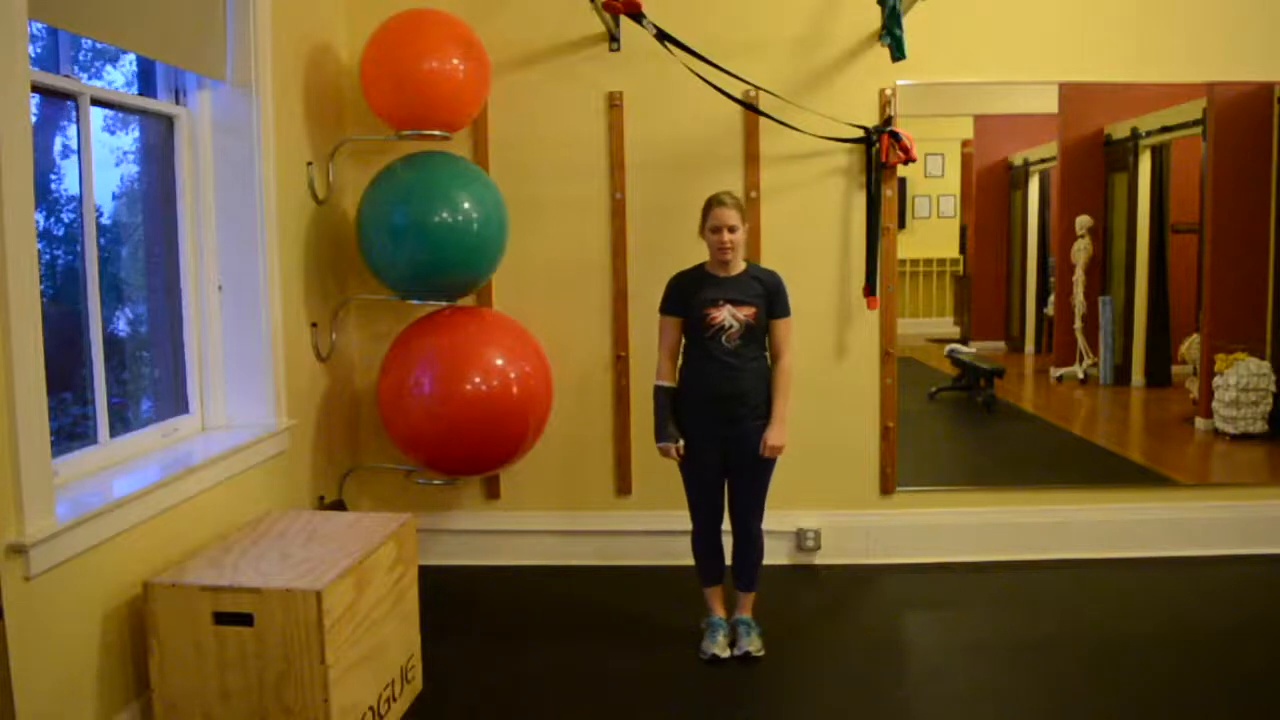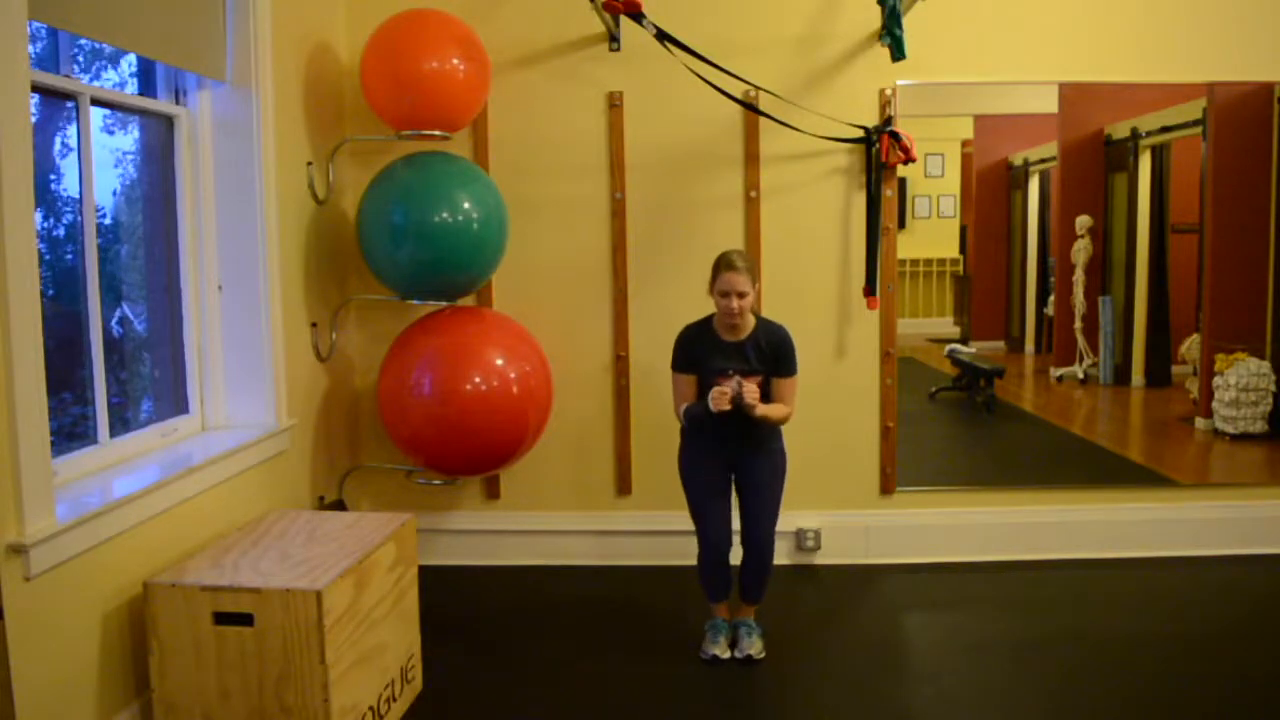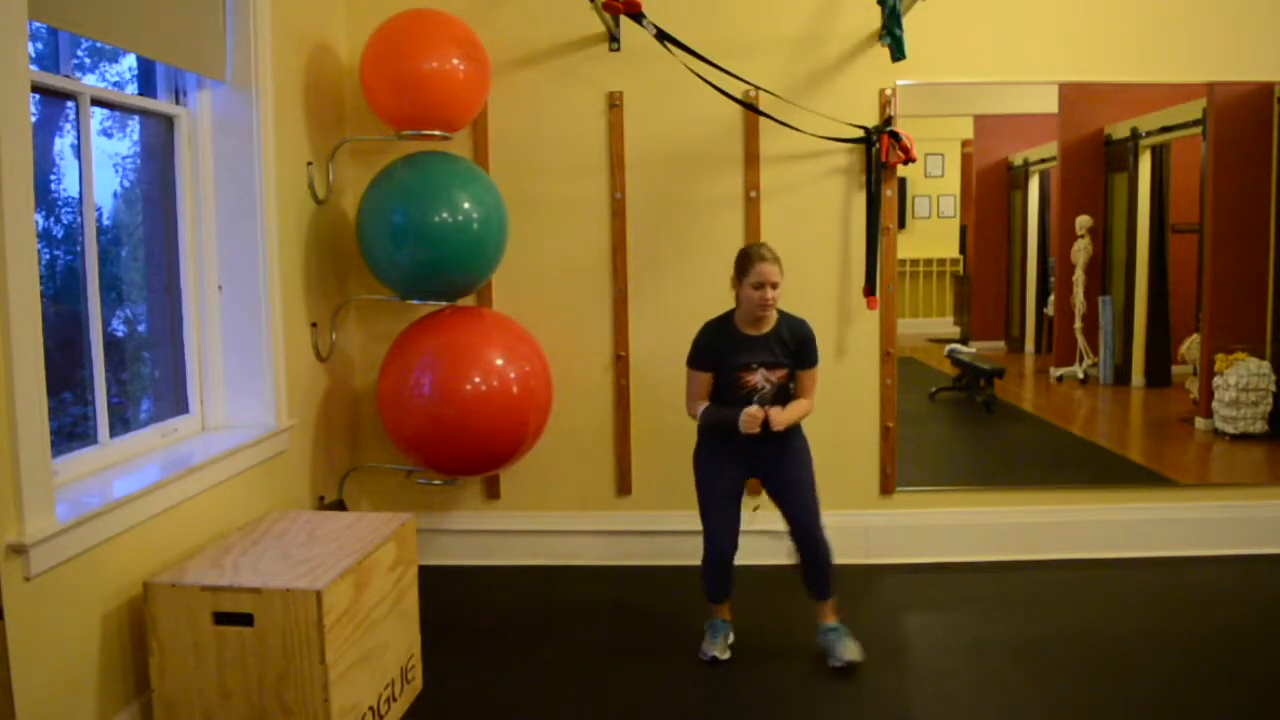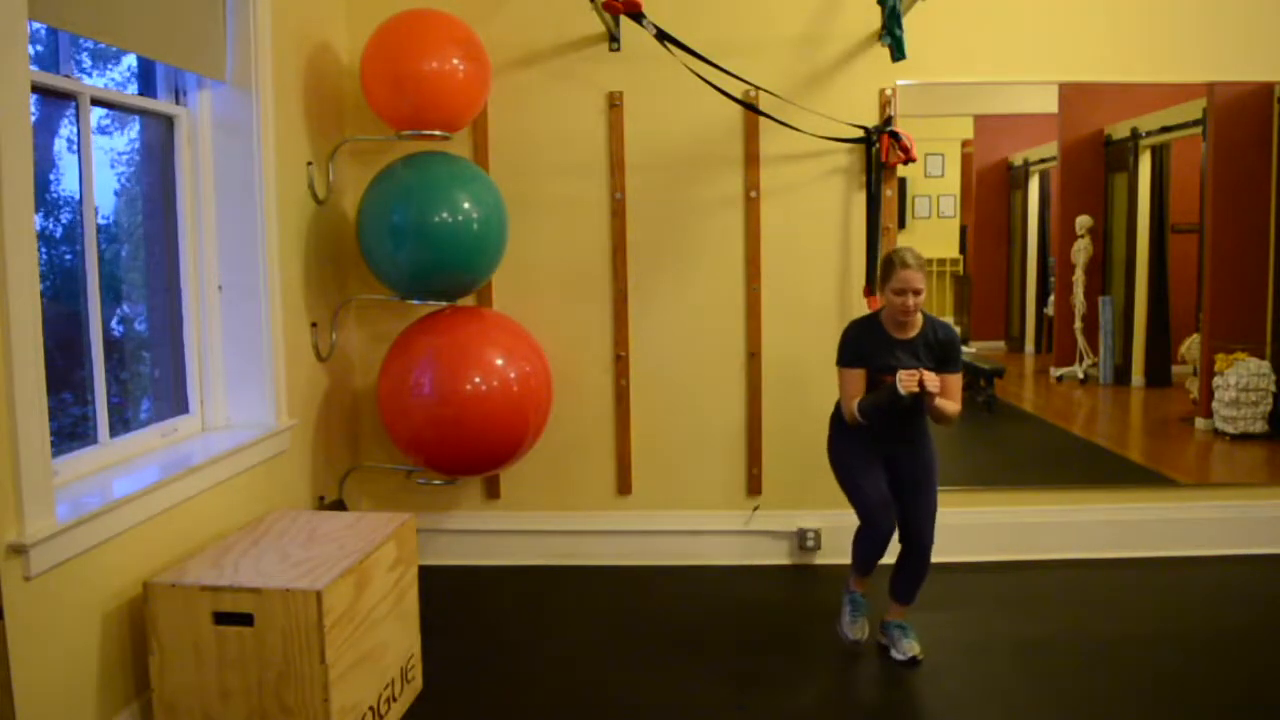
dt=1s
person 1, frame 1
left shoulder: (768, 284)
right shoulder: (683, 285)
left elbow: (781, 358)
right elbow: (668, 359)
left wrist: (778, 422)
right wrist: (665, 424)
left hip: (752, 422)
right hip: (699, 423)
left knee: (748, 521)
right knee: (706, 520)
left ankle: (745, 617)
right ankle: (715, 617)
person 1, frame 2
left shoulder: (776, 338)
right shoulder: (691, 339)
left elbow: (785, 409)
right elbow: (683, 410)
left wrist: (756, 407)
right wrist: (707, 407)
left hip: (760, 448)
right hip: (704, 449)
left knee: (760, 541)
right knee: (714, 541)
left ankle: (747, 619)
right ankle: (718, 620)
person 1, frame 3
left shoulder: (797, 332)
right shoulder: (712, 336)
left elbow: (806, 397)
right elbow: (696, 405)
left wrist: (785, 415)
right wrist: (733, 418)
left hip: (783, 444)
right hip: (722, 449)
left knee: (809, 534)
right knee: (720, 544)
left ankle: (829, 625)
right ankle: (719, 623)
person 1, frame 4
left shoulder: (943, 337)
right shoulder: (859, 335)
left elbow: (951, 413)
right elbow: (852, 411)
left wrist: (932, 397)
right wrist: (893, 392)
left hip: (911, 442)
right hip: (857, 441)
left knee: (920, 539)
right knee: (880, 519)
left ankle: (895, 622)
right ankle: (855, 591)
